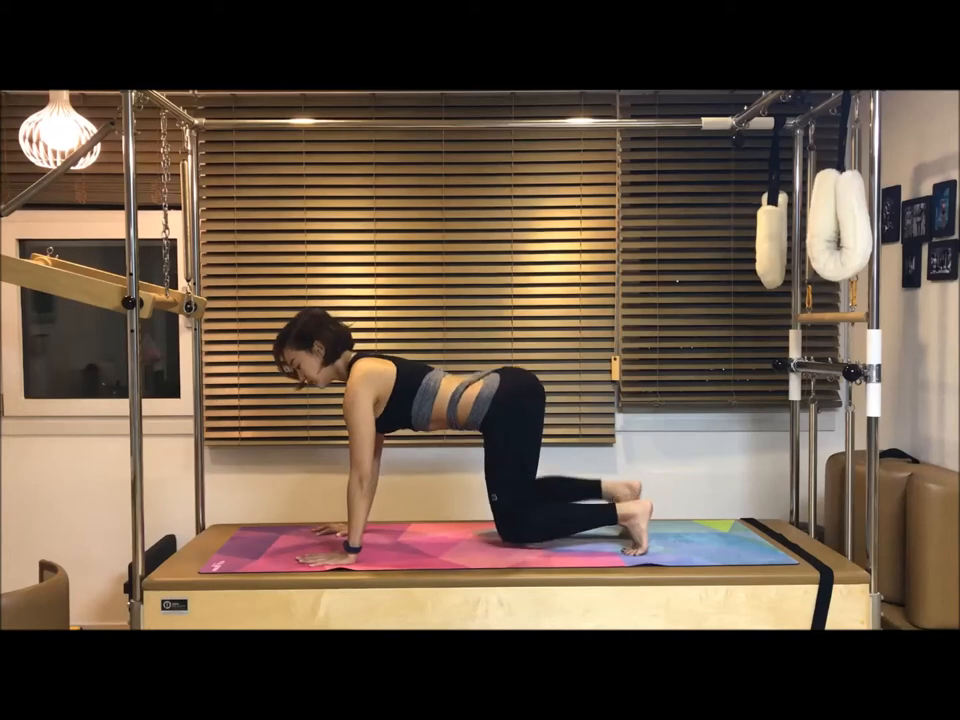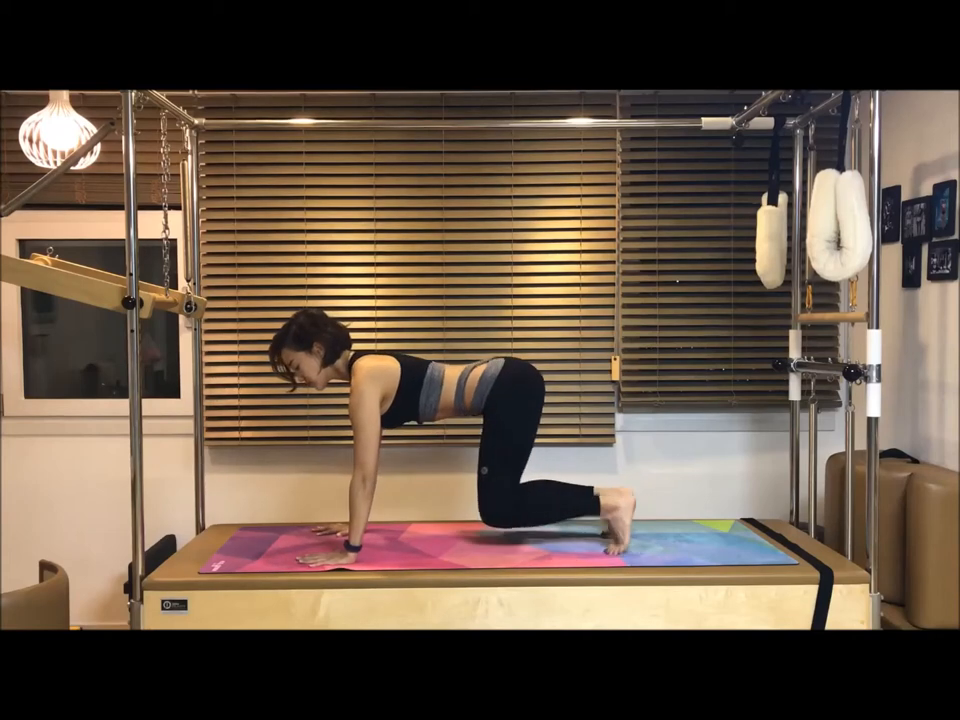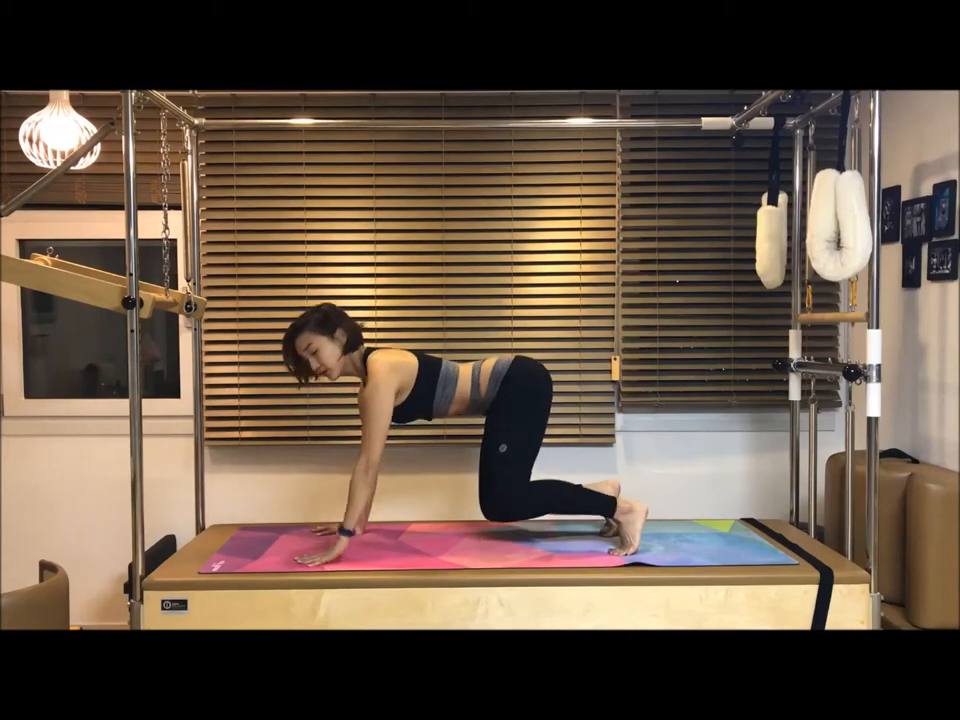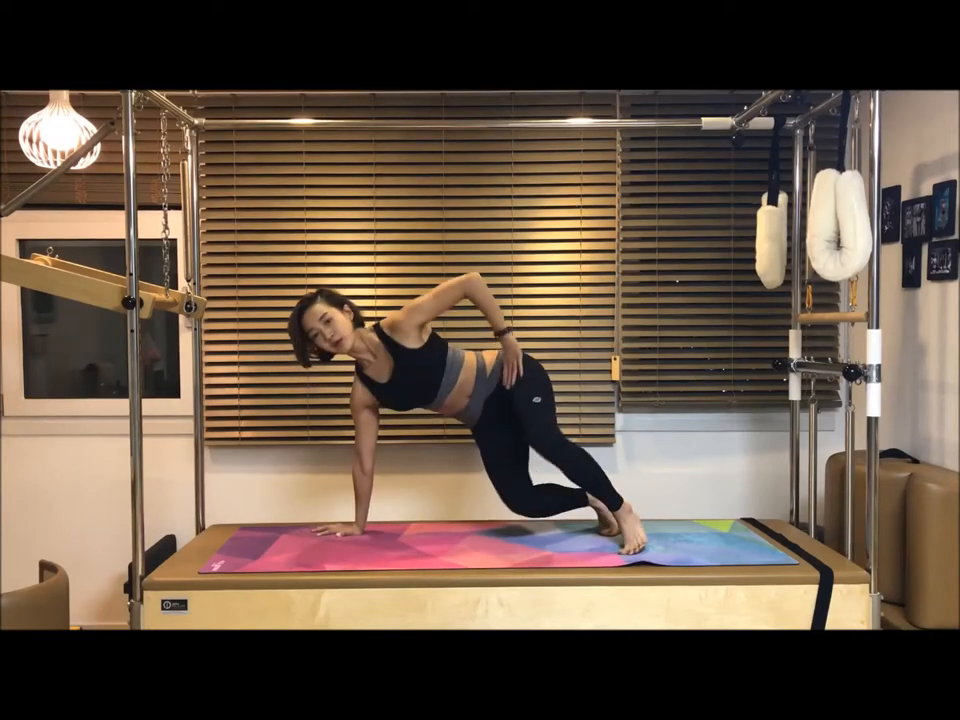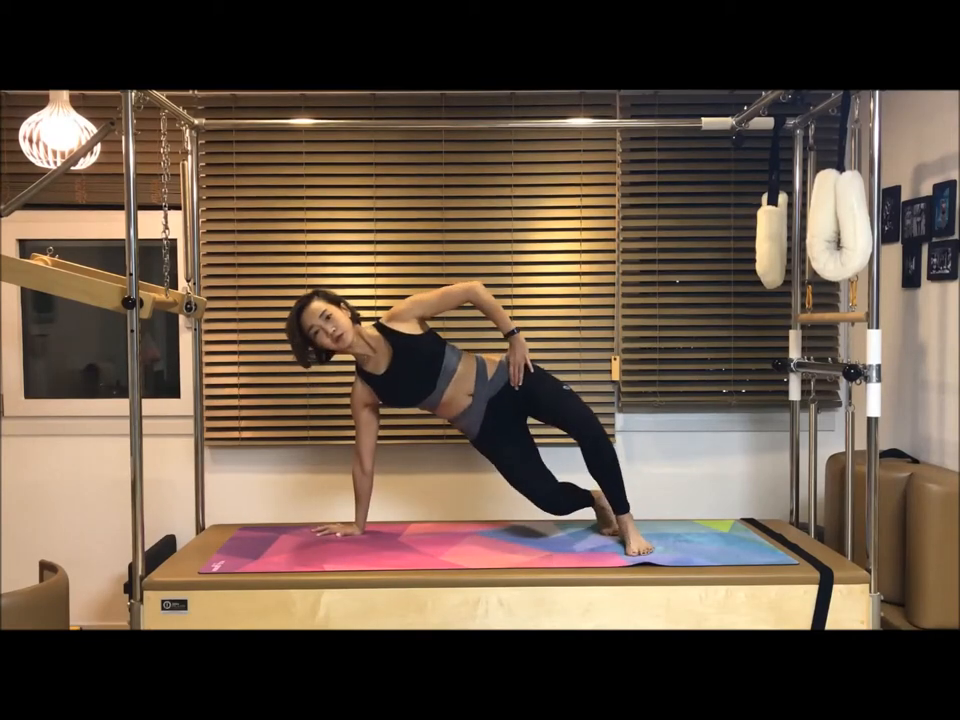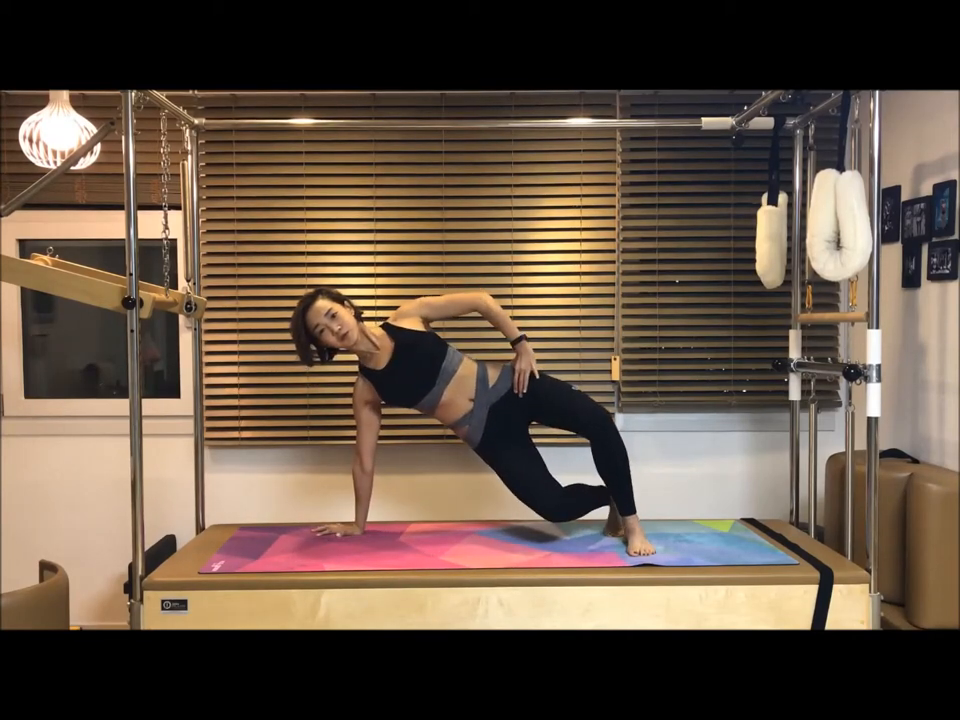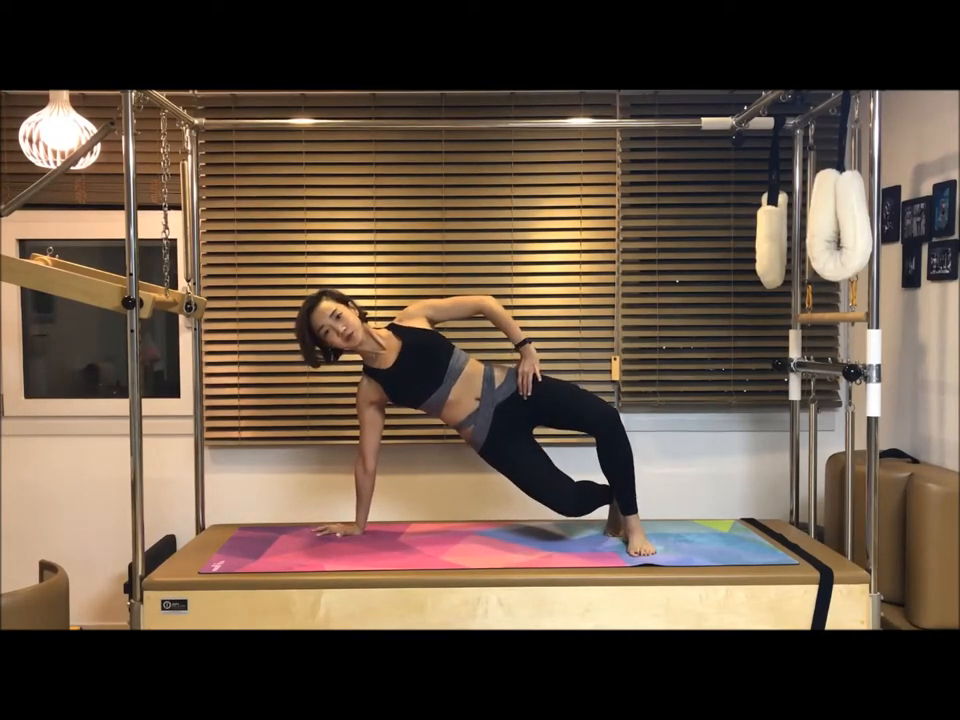
dt=0.5s
person 1, frame 1
left shoulder: (358, 386)
right shoulder: (369, 373)
left elbow: (361, 473)
right elbow: (372, 462)
left wrist: (350, 549)
right wrist: (355, 525)
left hip: (508, 406)
right hip: (509, 391)
left knee: (514, 527)
right knee: (512, 492)
left ankle: (627, 512)
right ankle: (612, 490)
person 1, frame 2
left shoulder: (365, 380)
right shoulder: (368, 371)
left elbow: (365, 473)
right elbow: (368, 465)
left wrist: (351, 549)
right wrist: (354, 524)
left hip: (511, 387)
right hip: (506, 384)
left knee: (497, 509)
right knee: (501, 494)
left ankle: (610, 505)
right ankle: (606, 497)
person 1, frame 3
left shoulder: (380, 369)
right shoulder: (369, 386)
left elbow: (371, 457)
right elbow: (368, 458)
left wrist: (345, 535)
right wrist: (354, 523)
left hip: (520, 381)
right hip: (501, 399)
left knee: (509, 494)
right knee: (495, 506)
left ankle: (625, 510)
right ankle: (598, 493)
person 1, frame 4
left shoulder: (401, 327)
right shoulder: (363, 391)
left elbow: (471, 281)
right elbow: (364, 461)
left wrist: (505, 335)
right wrist: (358, 523)
left hip: (513, 374)
right hip: (487, 415)
left knee: (545, 439)
right knee: (520, 500)
left ankle: (622, 510)
right ankle: (592, 498)
person 1, frame 5
left shoulder: (402, 317)
right shoulder: (364, 391)
left elbow: (473, 290)
right elbow: (364, 461)
left wrist: (514, 336)
right wrist: (358, 523)
left hip: (509, 381)
right hip: (487, 427)
left knee: (584, 424)
right knee: (550, 498)
left ankle: (625, 521)
right ankle: (594, 500)
person 1, frame 6
left shoulder: (407, 317)
right shoulder: (366, 389)
left elbow: (480, 300)
right elbow: (364, 460)
left wrist: (521, 343)
right wrist: (358, 524)
left hip: (510, 387)
right hip: (489, 433)
left knee: (597, 421)
right knee: (554, 507)
left ankle: (631, 521)
right ankle: (608, 496)
person 1, frame 7
left shoulder: (412, 317)
right shoulder: (370, 390)
left elbow: (485, 304)
right elbow: (367, 461)
left wrist: (525, 346)
right wrist: (358, 523)
left hip: (515, 390)
right hip: (492, 435)
left knee: (605, 418)
right knee: (567, 501)
left ankle: (631, 521)
right ankle: (612, 496)
